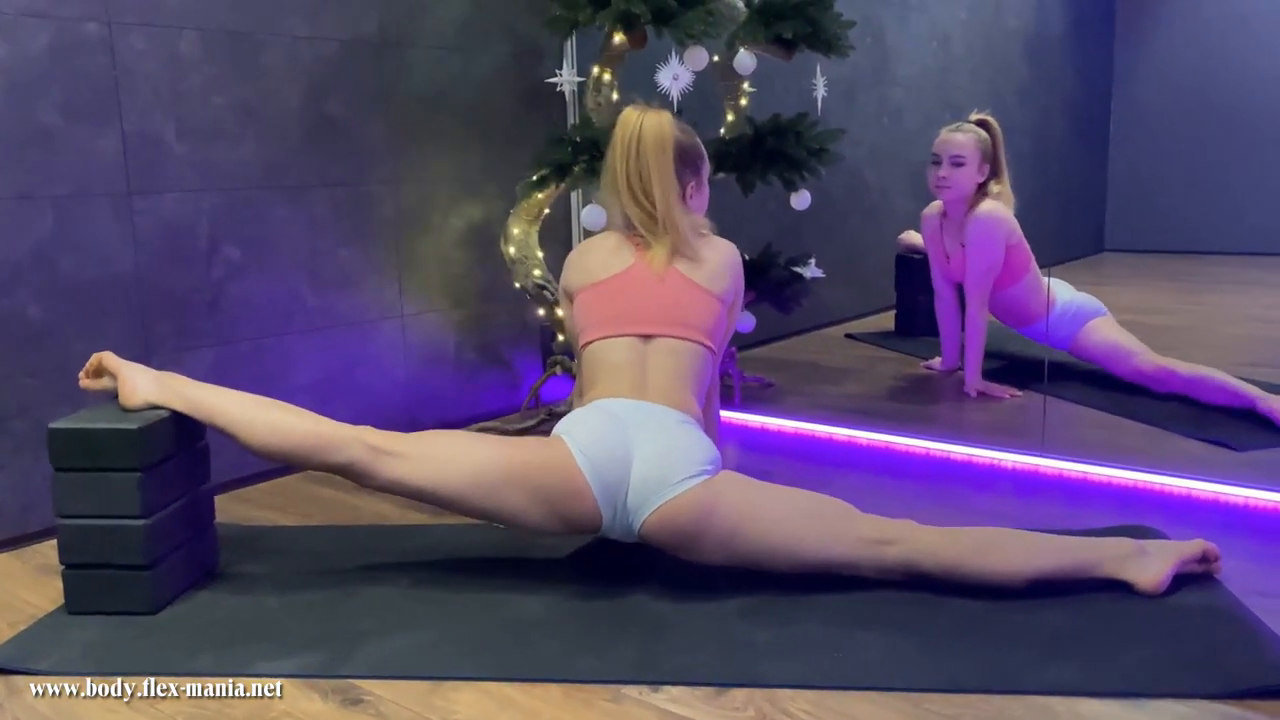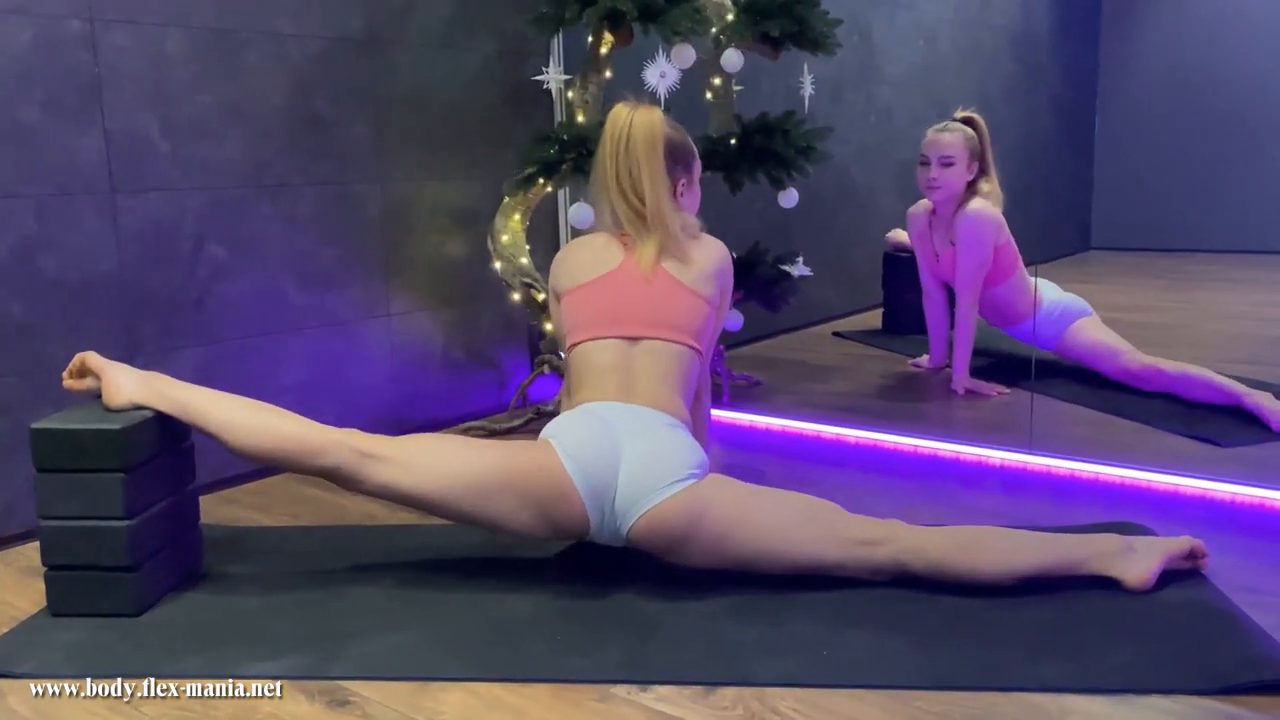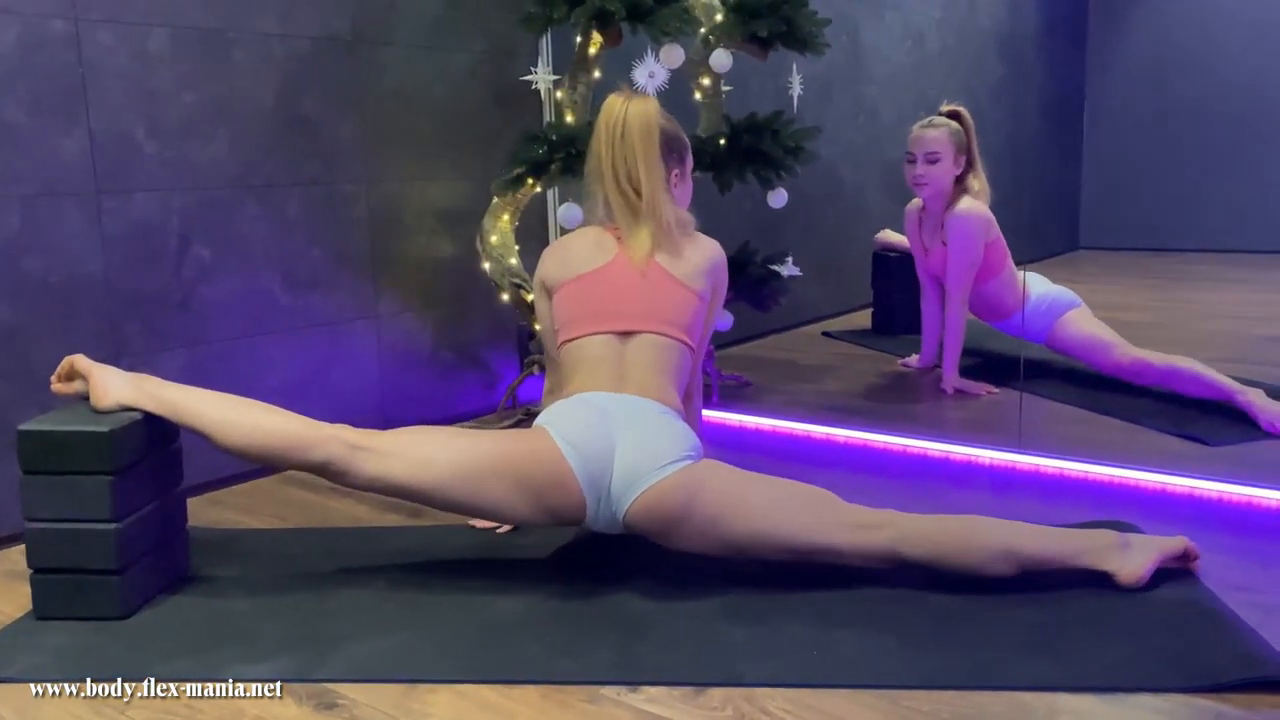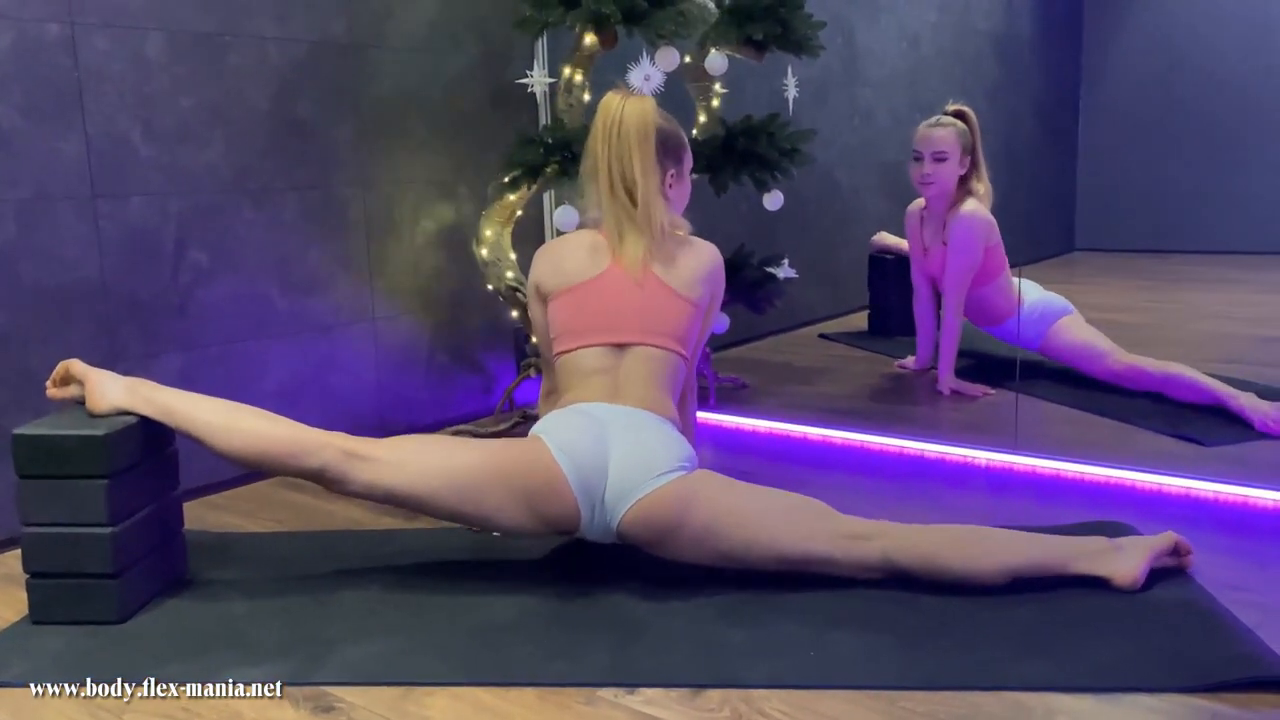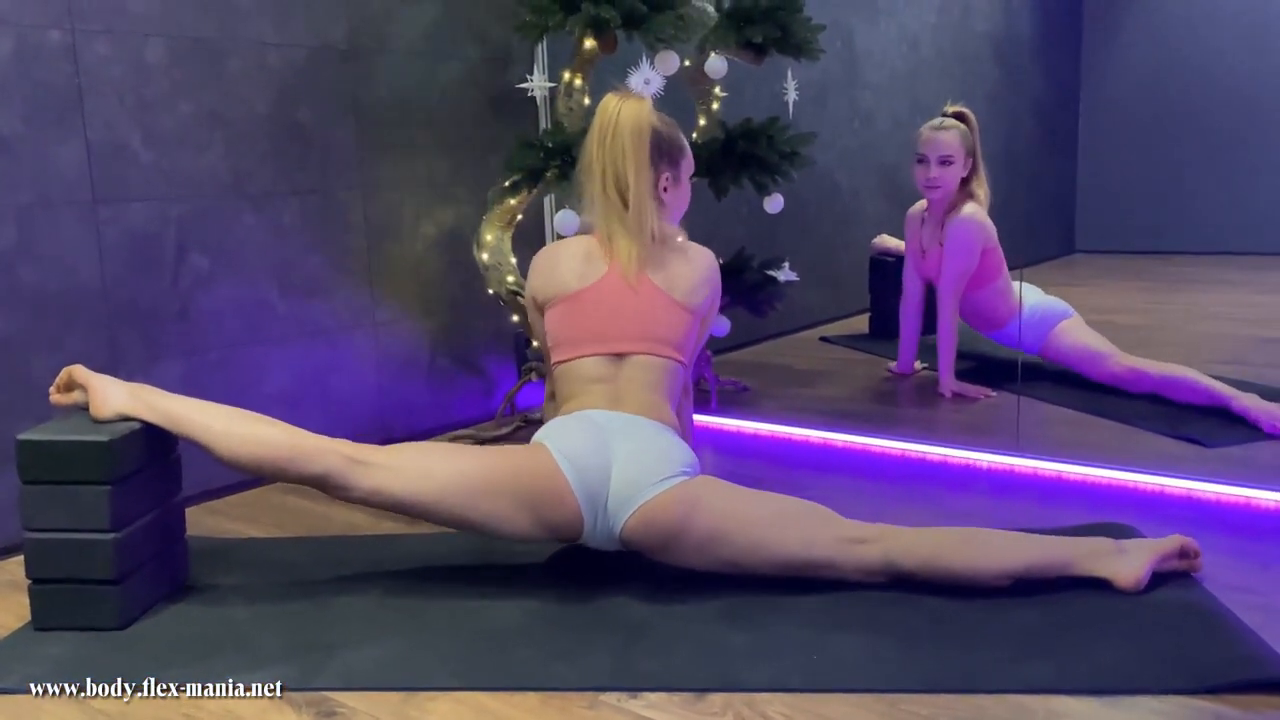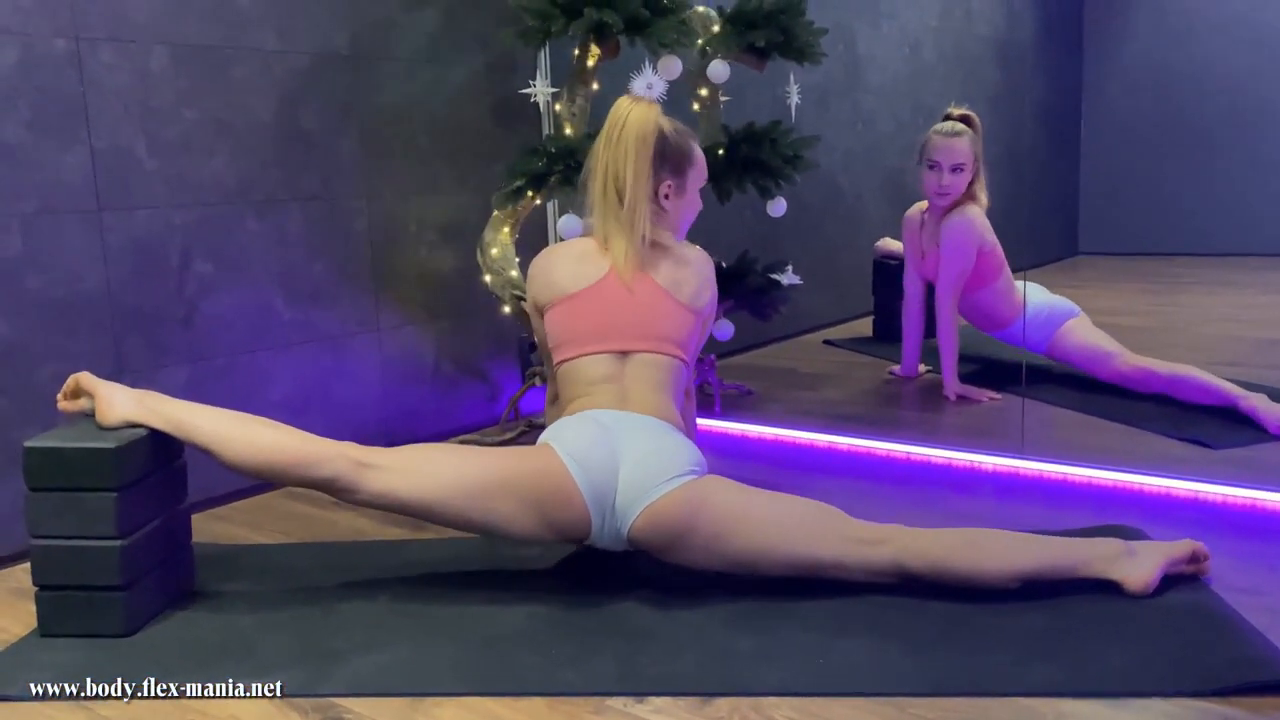
dt=0.4s
person 1, frame 1
left shoulder: (583, 258)
right shoulder: (723, 257)
left hip: (583, 456)
right hip: (676, 472)
left knee: (363, 452)
right knee: (892, 546)
person 1, frame 2
left shoulder: (571, 257)
right shoulder: (712, 257)
left hip: (570, 460)
right hip: (665, 478)
left knee: (345, 452)
right knee: (885, 546)
person 1, frame 3
left shoulder: (559, 253)
right shoulder: (707, 254)
left hip: (566, 450)
right hip: (658, 465)
left knee: (340, 449)
right knee: (877, 534)
person 1, frame 4
left shoulder: (552, 257)
right shoulder: (704, 259)
left hip: (560, 461)
right hip: (653, 472)
left knee: (338, 456)
right knee: (871, 545)
person 1, frame 5
left shoulder: (548, 263)
right shoulder: (700, 265)
left hip: (562, 468)
right hip: (657, 481)
left knee: (341, 464)
right knee: (872, 550)
person 1, frame 6
left shoulder: (547, 266)
right shoulder: (695, 268)
left hip: (567, 469)
right hip: (665, 478)
left knee: (346, 468)
right knee: (885, 549)
person 2, frame 1
left shoulder: (988, 218)
right shoulder: (932, 218)
left elbow: (976, 303)
right elbow: (944, 293)
left wrist: (973, 378)
right wrist: (950, 358)
left hip: (1064, 315)
right hip: (1027, 318)
left knee: (1154, 371)
person 2, frame 2
left shoulder: (978, 216)
right shoulder: (918, 217)
left elbow: (966, 301)
right elbow: (932, 290)
left wrist: (961, 376)
right wrist: (937, 356)
left hip: (1051, 316)
right hip: (1015, 314)
left knee: (1140, 370)
person 2, frame 3
left shoulder: (966, 215)
right shoulder: (913, 213)
left elbow: (956, 300)
right elbow: (930, 289)
left wrist: (950, 373)
right wrist: (928, 355)
left hip: (1040, 308)
right hip: (1005, 309)
left knee: (1130, 363)
left ankle: (1247, 397)
right ankle: (900, 243)
person 2, frame 4
left shoulder: (970, 219)
right shoulder: (915, 213)
left elbow: (952, 301)
right elbow: (922, 289)
left wrist: (946, 375)
right wrist: (924, 356)
left hip: (1033, 315)
right hip: (999, 315)
left knee: (1124, 368)
left ankle: (1239, 400)
right ankle: (897, 245)
person 2, frame 5
left shoulder: (967, 222)
right shoulder: (916, 216)
left elbow: (947, 302)
right elbow: (912, 292)
left wrist: (947, 378)
right wrist: (904, 361)
left hip: (1033, 320)
right hip: (1000, 317)
left knee: (1124, 371)
left ankle: (1243, 402)
right ankle: (897, 246)
person 2, frame 6
left shoulder: (962, 223)
right shoulder: (914, 218)
left elbow: (945, 303)
right elbow: (913, 293)
left wrist: (951, 381)
right wrist: (909, 364)
left hip: (1038, 318)
right hip: (1007, 313)
left knee: (1133, 370)
